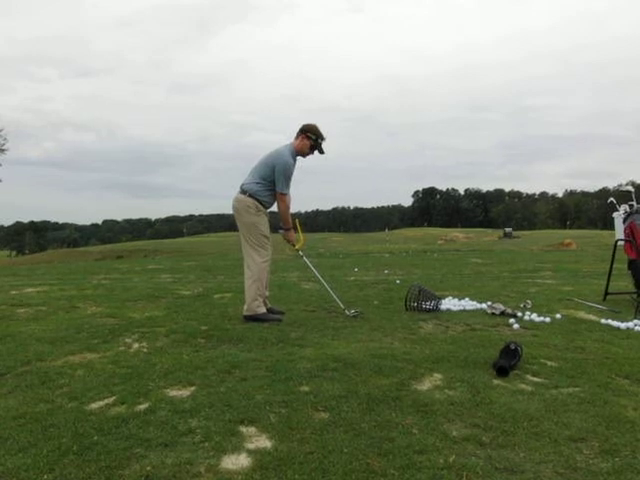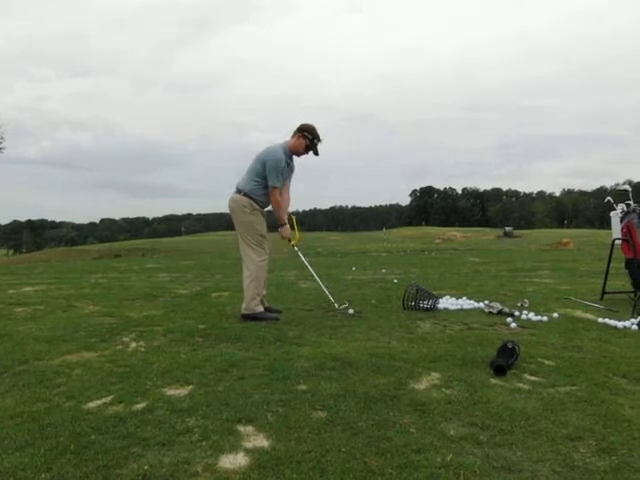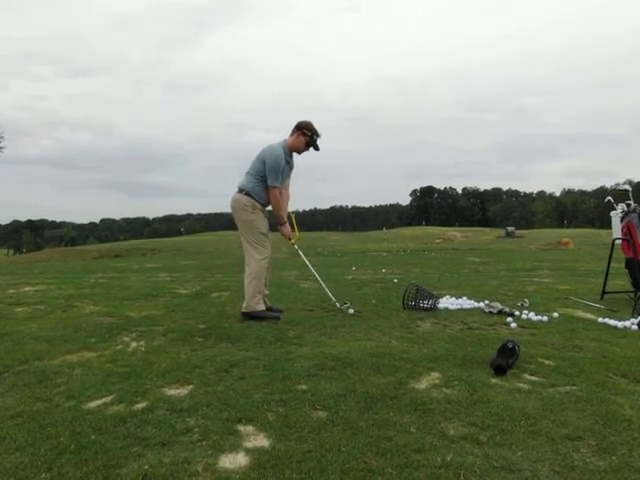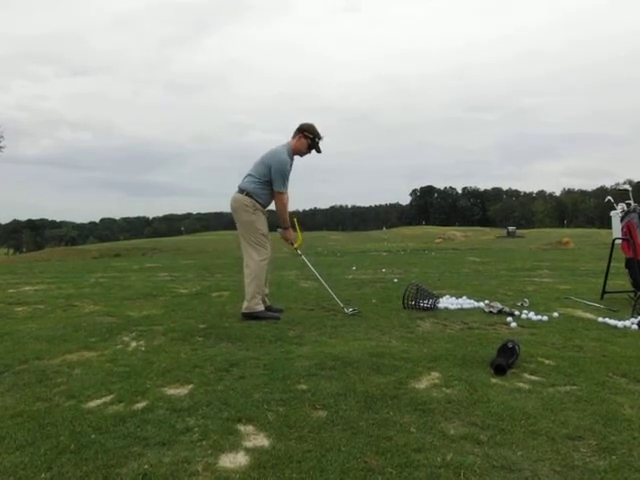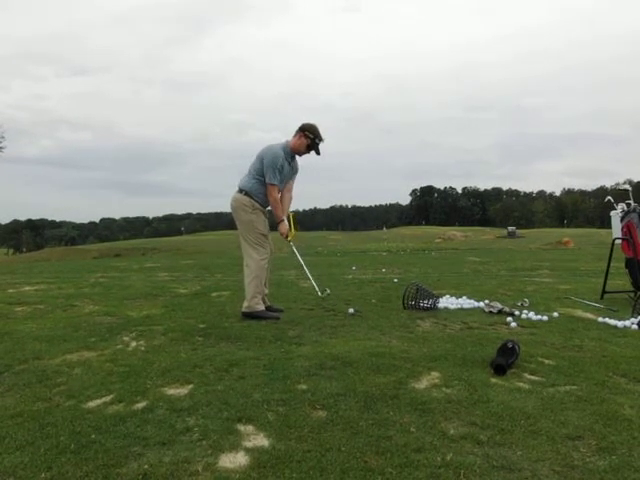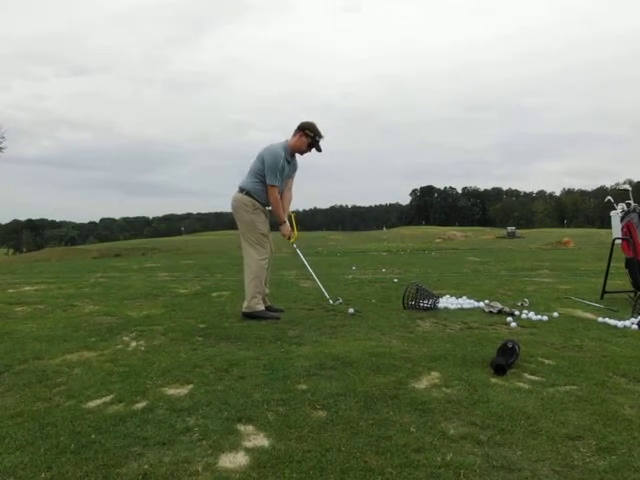
dt=0.7s
person 1, frame 1
left shoulder: (286, 156)
right shoulder: (285, 160)
left elbow: (284, 196)
right elbow: (282, 199)
left wrist: (287, 225)
right wrist: (288, 228)
left hip: (252, 205)
right hip: (250, 205)
left knee: (261, 255)
right knee: (258, 256)
left ankle: (261, 304)
right ankle: (254, 309)
person 1, frame 2
left shoulder: (289, 163)
right shoulder: (275, 155)
left elbow: (284, 193)
right elbow: (273, 194)
left wrist: (286, 222)
right wrist: (282, 224)
left hip: (253, 206)
right hip: (245, 204)
left knee: (261, 253)
right knee: (256, 255)
left ankle: (258, 302)
right ankle: (251, 308)
person 1, frame 3
left shoulder: (289, 160)
right shoulder: (275, 154)
left elbow: (284, 191)
right elbow: (273, 193)
left wrist: (286, 219)
right wrist: (283, 223)
left hip: (255, 205)
right hip: (247, 204)
left knee: (264, 254)
right knee: (259, 254)
left ankle: (260, 302)
right ankle: (252, 306)
person 1, frame 4
left shoulder: (285, 156)
right shoulder: (281, 159)
left elbow: (283, 194)
right elbow: (279, 198)
left wrist: (285, 225)
right wrist: (286, 227)
left hip: (251, 204)
right hip: (247, 204)
left knee: (262, 253)
right knee: (257, 255)
left ankle: (260, 302)
right ankle: (252, 307)
person 1, frame 5
left shoulder: (293, 163)
right shoulder: (275, 153)
left elbow: (287, 193)
right elbow: (271, 192)
left wrist: (284, 219)
right wrist: (280, 221)
left hip: (255, 206)
right hip: (247, 203)
left knee: (265, 253)
right knee: (257, 254)
left ankle: (260, 301)
right ankle: (252, 306)
person 1, frame 6
left shoulder: (292, 161)
right shoulder: (275, 153)
left elbow: (286, 192)
right elbow: (272, 192)
left wrist: (286, 219)
right wrist: (282, 223)
left hip: (255, 205)
right hip: (248, 203)
left knee: (265, 253)
right knee: (258, 254)
left ankle: (261, 301)
right ankle: (252, 306)
